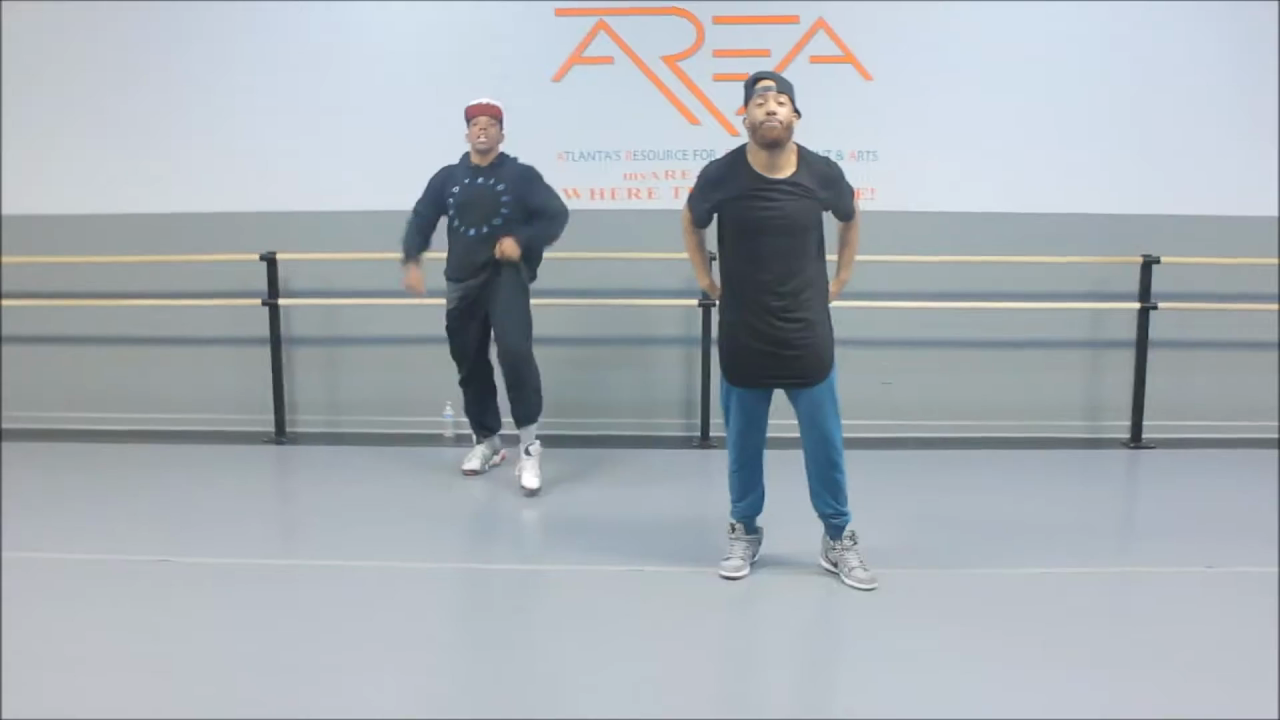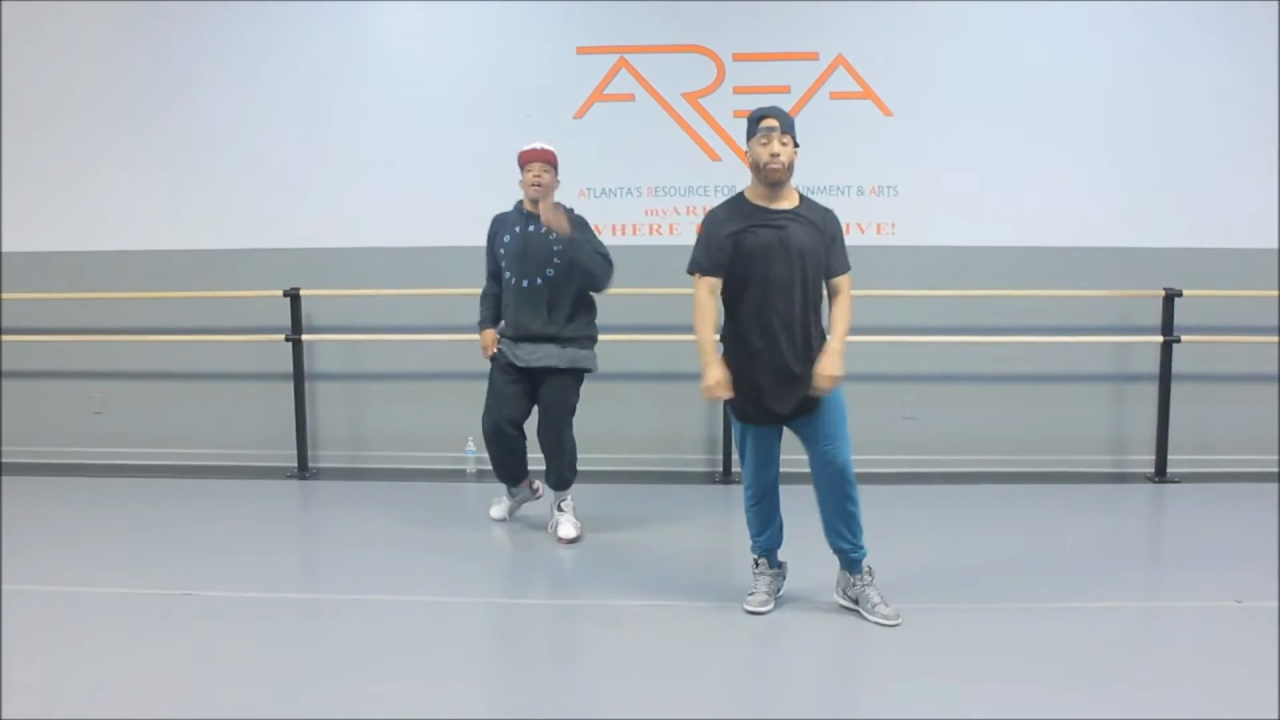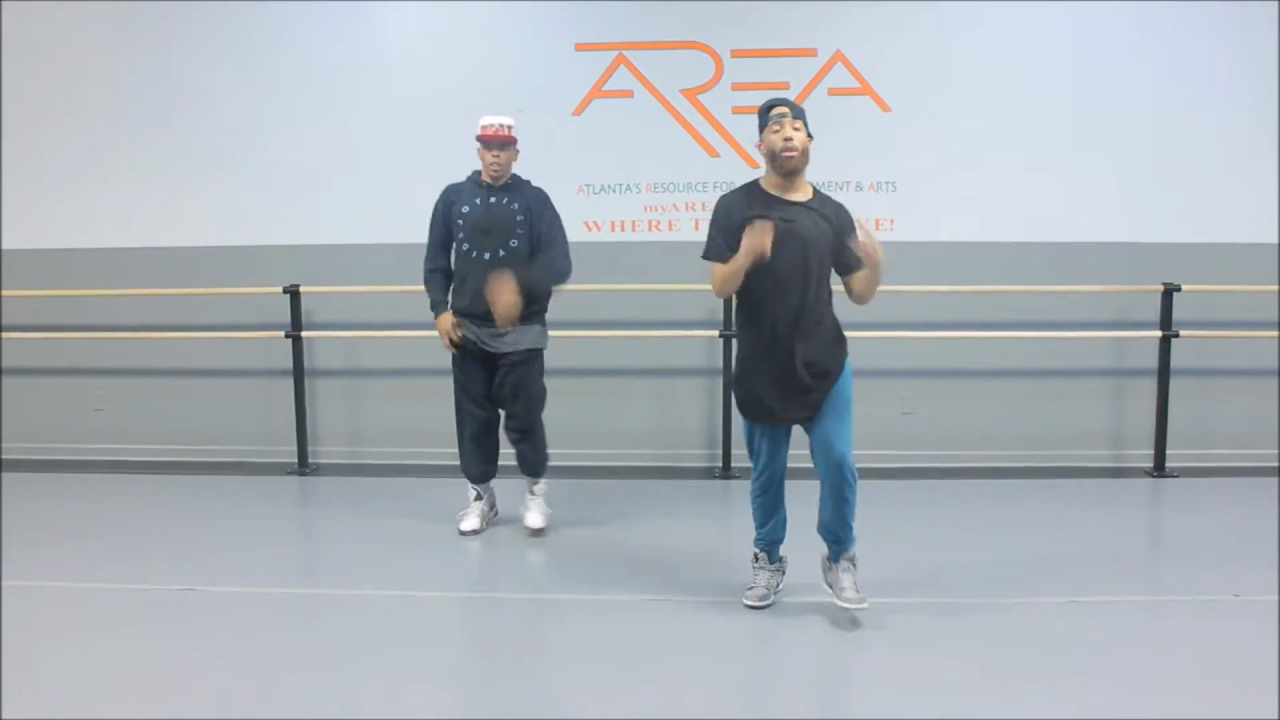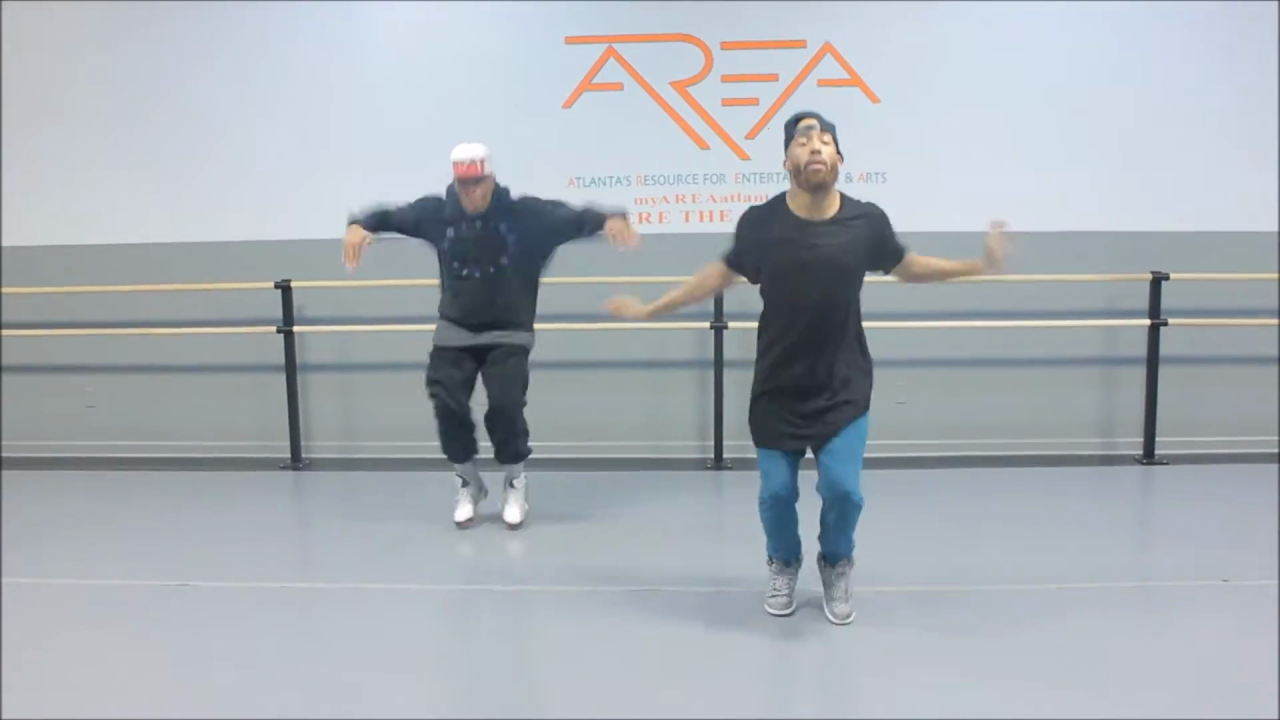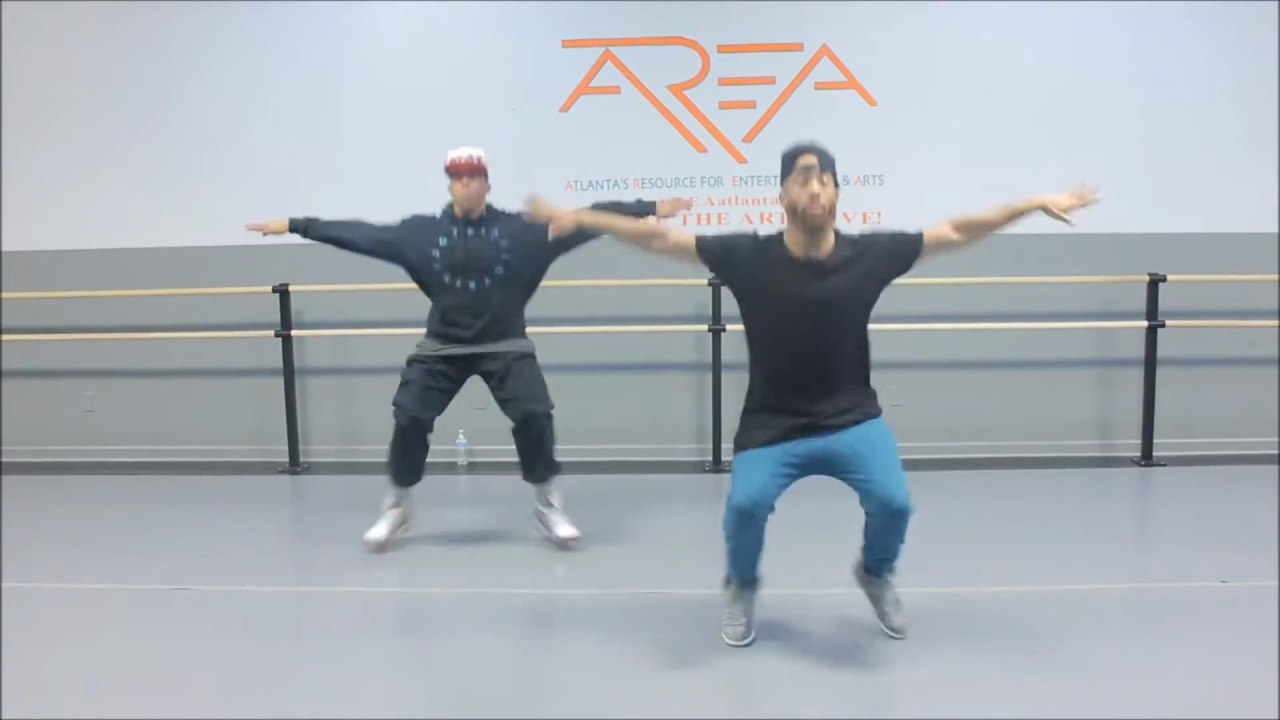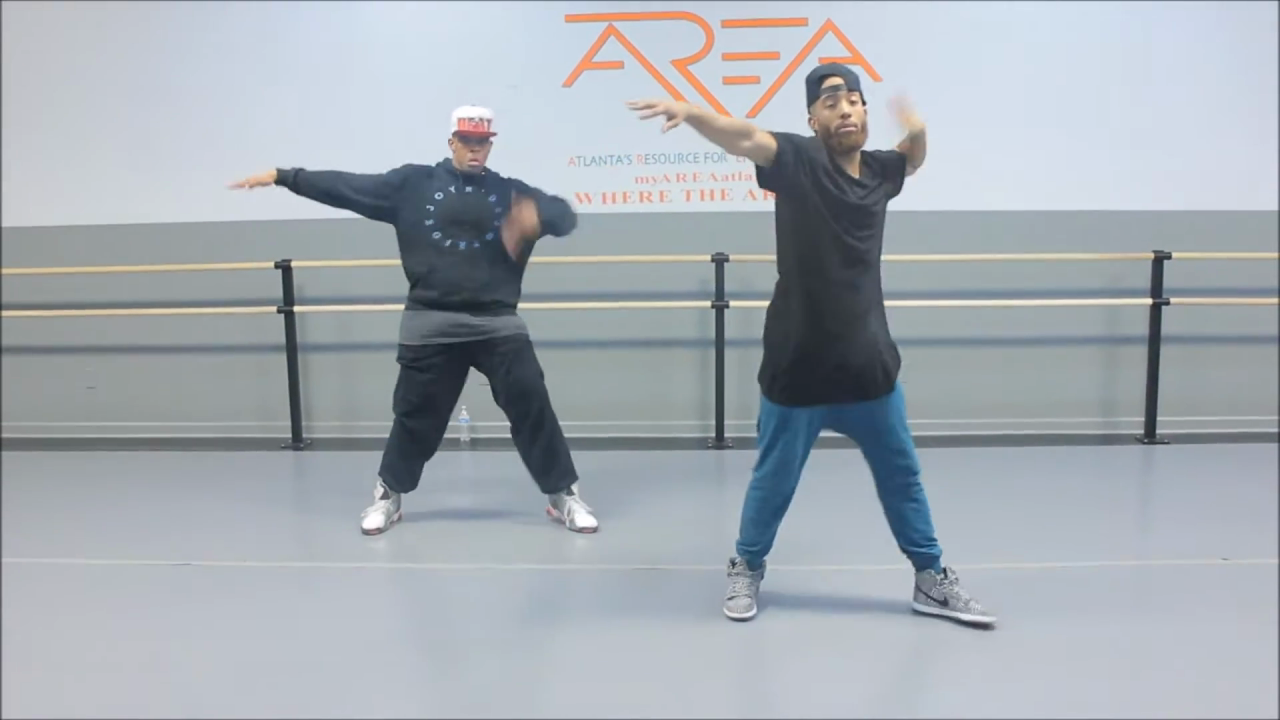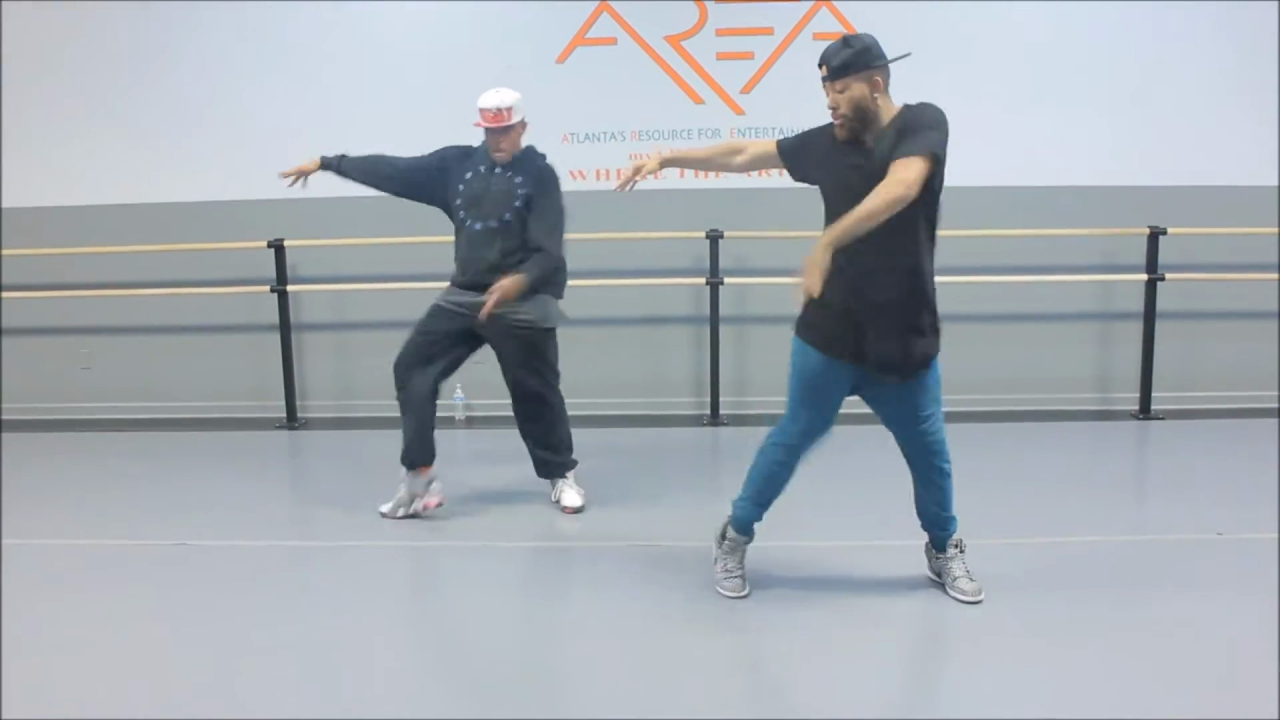
dt=0.7s
person 1, frame 1
left shoulder: (823, 173)
right shoulder: (720, 175)
left elbow: (849, 216)
right elbow: (691, 221)
left wrist: (842, 276)
right wrist: (705, 278)
left hip: (806, 333)
right hip: (743, 335)
left knee: (825, 442)
right knee: (743, 442)
left ankle: (838, 540)
right ankle: (744, 532)
person 1, frame 2
left shoulder: (821, 219)
right shoulder: (723, 219)
left elbow: (841, 292)
right elbow: (704, 295)
left wrist: (834, 351)
right wrist: (710, 361)
left hip: (812, 371)
right hip: (749, 378)
left knee: (837, 470)
right knee: (759, 479)
left ankle: (855, 577)
right ankle: (767, 567)
person 1, frame 3
left shoulder: (832, 212)
right shoulder: (735, 205)
left elbow: (861, 294)
right elbow: (721, 285)
left wrist: (872, 262)
right wrist: (746, 255)
left hip: (825, 363)
right hip: (762, 368)
left knee: (838, 465)
right knee: (767, 471)
left ankle: (839, 559)
right ankle: (768, 560)
person 1, frame 4
left shoulder: (867, 221)
right shoulder: (759, 222)
left elbow: (907, 267)
right elbow: (723, 274)
left wrist: (977, 266)
right wrist: (652, 308)
left hip: (843, 390)
right hip: (776, 392)
left knee: (843, 489)
right knee: (775, 490)
left ankle: (836, 566)
right ankle: (783, 563)
person 1, frame 5
left shoulder: (871, 255)
right shoulder: (748, 257)
left elbow: (954, 233)
right elbow: (662, 238)
left wrist: (1032, 204)
right wrist: (583, 218)
left hip: (851, 420)
right hip: (773, 426)
left knee: (892, 502)
right knee: (745, 505)
left ankle: (875, 575)
right ankle: (742, 589)
person 1, frame 6
left shoulder: (878, 169)
right shoulder: (798, 159)
left elbow: (913, 156)
right elbow: (743, 136)
left wrist: (916, 131)
right wrist: (688, 110)
left hip: (869, 359)
right hip: (800, 361)
left knee: (901, 470)
right knee: (775, 474)
left ankle: (933, 581)
right ankle: (746, 569)
person 1, frame 7
left shoulder: (922, 121)
right shoulder: (826, 144)
left elbow: (901, 189)
right elbow: (745, 155)
left wrist: (828, 243)
right wrist: (665, 158)
left hip: (906, 334)
right hip: (832, 328)
left knee: (928, 448)
right knee: (795, 434)
left ankle: (943, 551)
right ankle: (735, 535)
person 2, frame 1
left shoulder: (521, 175)
right shoulder: (447, 177)
left elbow: (556, 215)
right elbow: (421, 218)
left wrist: (523, 241)
right wrist: (411, 261)
left hip: (506, 278)
right hip: (463, 285)
left knee: (515, 352)
right knee: (471, 367)
left ankle: (529, 447)
right ankle: (487, 441)
person 2, frame 2
left shoulder: (573, 224)
right shoulder: (501, 225)
left elbow: (600, 278)
left wrist: (565, 234)
right wrist: (487, 326)
left hip: (565, 348)
right hip: (513, 347)
left knee: (555, 428)
right knee: (498, 424)
left ankle: (563, 504)
right ankle: (518, 487)
person 2, frame 3
left shoulder: (534, 198)
right shoulder: (454, 196)
left elbow: (558, 262)
right elbow: (436, 259)
left wrist: (521, 288)
right wrist: (440, 308)
left hip: (521, 329)
right hip: (469, 329)
left knee: (524, 414)
right knee: (474, 416)
left ankle: (535, 492)
right ankle: (481, 497)
person 2, frame 4
left shoulder: (524, 214)
right shoulder: (436, 211)
left elbow: (573, 217)
right elbow: (388, 217)
left wrist: (611, 219)
right wrist: (359, 225)
left hip: (509, 335)
right hip: (455, 332)
left knee: (506, 408)
right knee: (448, 406)
left ankle: (514, 485)
right ankle: (469, 484)
person 2, frame 5
left shoulder: (520, 229)
right shoulder: (422, 230)
left elbow: (583, 223)
right elbow: (362, 235)
left wrist: (649, 210)
right wrist: (297, 226)
left hip: (503, 345)
right hip: (442, 347)
left knee: (533, 414)
right knee: (409, 416)
left ankle: (546, 503)
right ankle: (397, 505)
person 2, frame 6
left shoulder: (509, 191)
right shoulder: (415, 182)
left elbow: (562, 216)
right elbow: (348, 187)
left wrist: (538, 216)
right wrist: (282, 177)
left hip: (498, 322)
right hip: (431, 323)
left knee: (533, 405)
right knee: (415, 414)
left ankle: (564, 495)
right ankle: (389, 496)
person 2, frame 7
left shoulder: (540, 175)
right shoulder: (457, 162)
left elbow: (548, 249)
right elbow: (395, 171)
left wrist: (519, 280)
right wrist: (327, 163)
left hip: (525, 303)
right hip: (464, 296)
left knee: (535, 393)
right knee: (411, 370)
left ankle: (561, 475)
right ankle: (419, 476)
